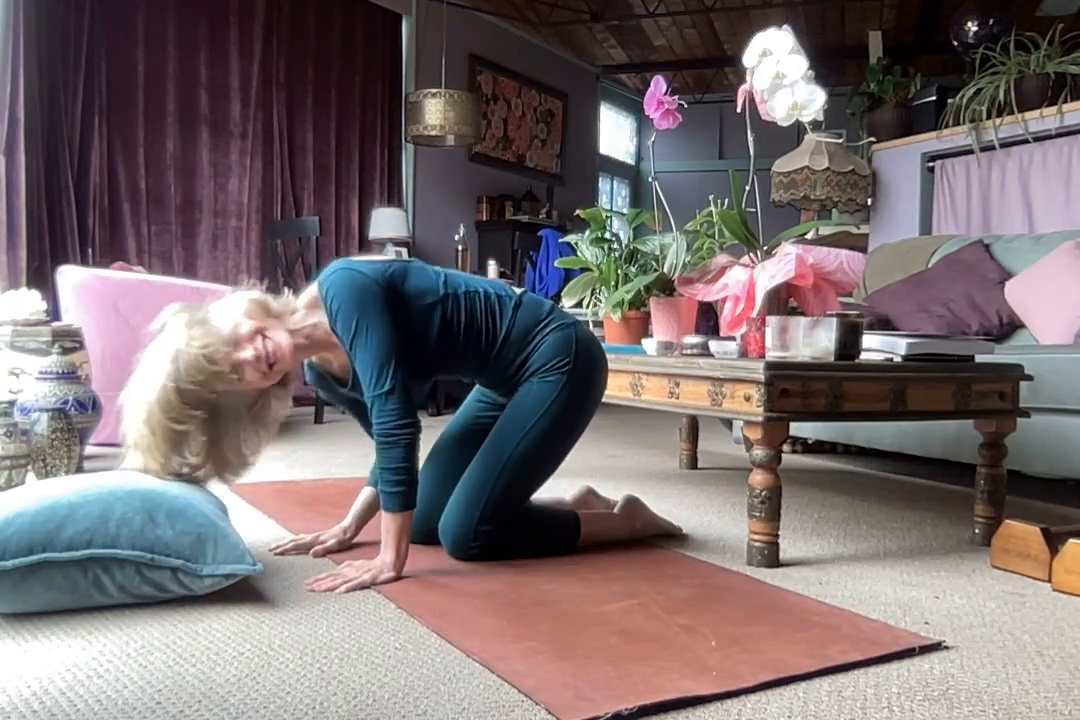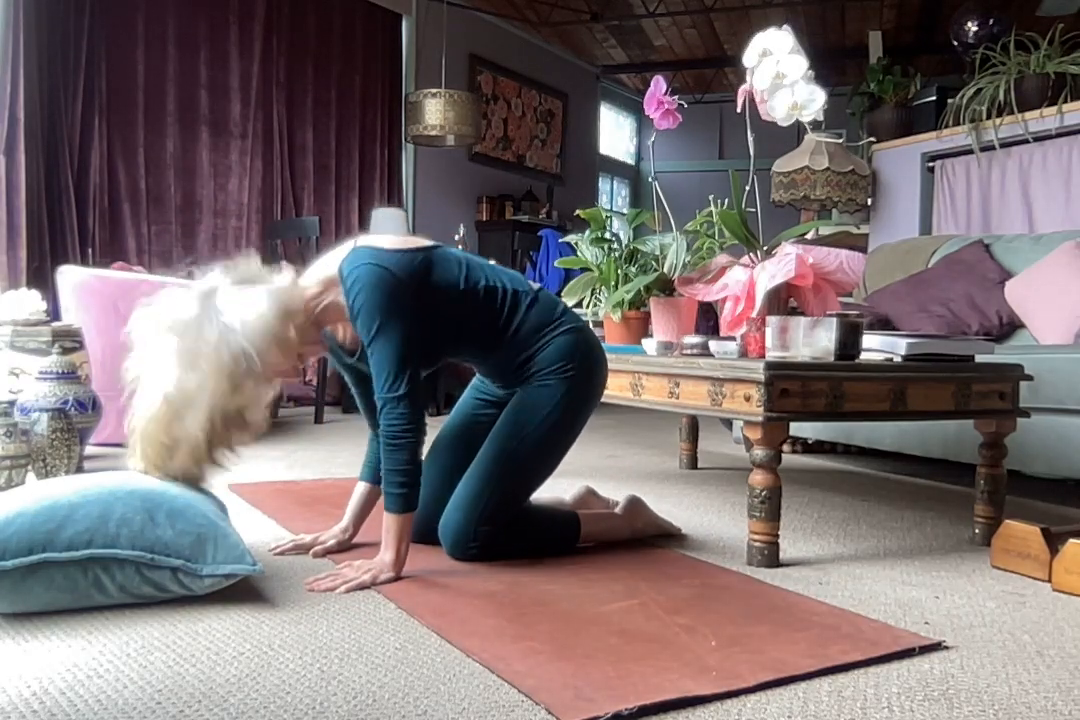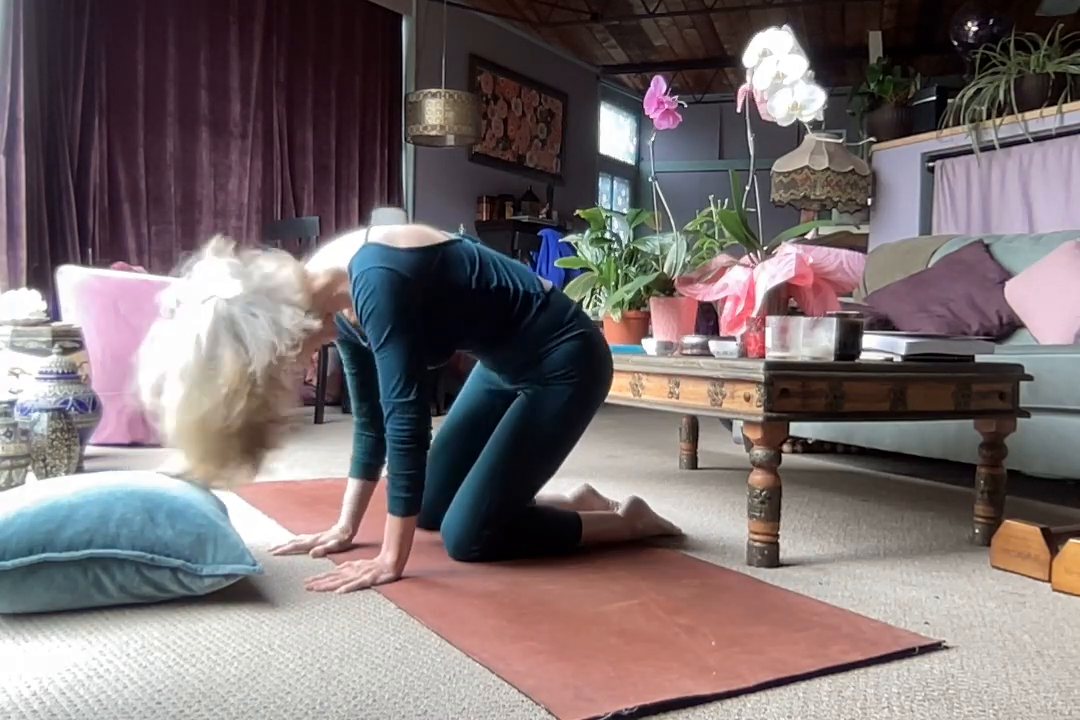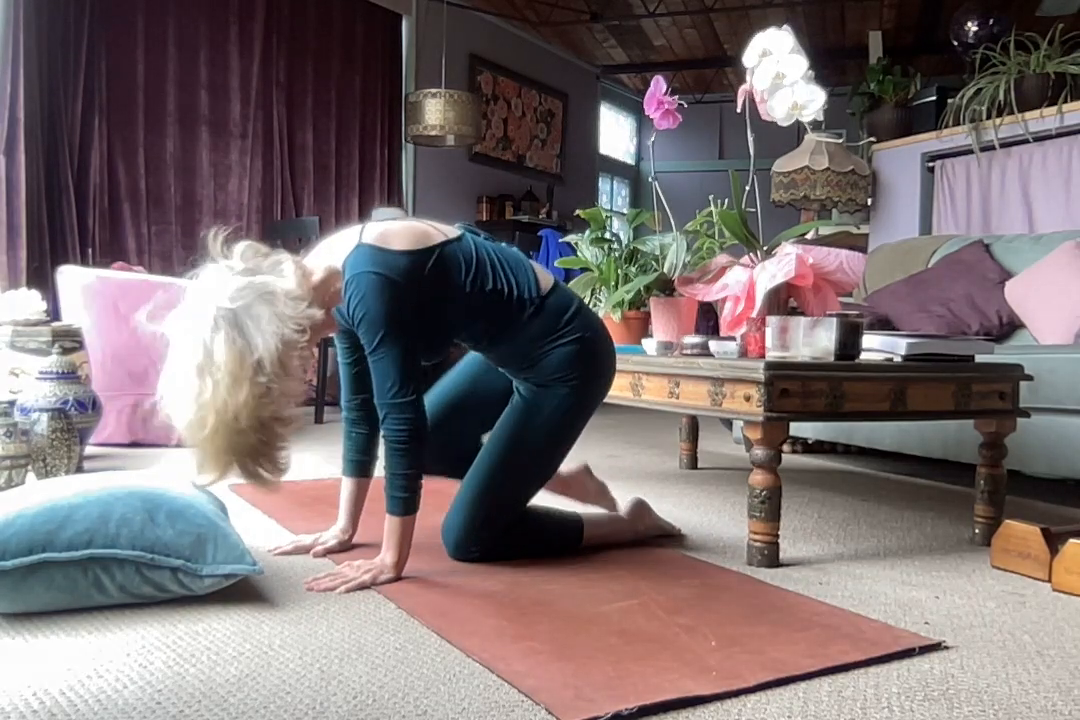
dt=0.2s
person 1, frame 1
left shoulder: (342, 289)
right shoulder: (322, 372)
left elbow: (396, 421)
right elbow: (396, 439)
left wrist: (390, 560)
right wrist: (347, 527)
left hip: (557, 359)
right hip: (508, 379)
left knee: (467, 535)
right knee: (426, 520)
left ankle: (626, 521)
right ankle: (577, 506)
person 1, frame 2
left shoulder: (364, 278)
right shoulder: (330, 334)
left elbow: (402, 419)
right elbow: (390, 431)
left wrist: (390, 559)
right wrist: (345, 527)
left hip: (557, 360)
right hip: (506, 373)
left knee: (466, 535)
right knee: (426, 521)
left ankle: (626, 520)
right ankle: (577, 503)
person 1, frame 3
left shoulder: (375, 278)
right shoulder: (340, 304)
left elbow: (407, 418)
right elbow: (373, 421)
left wrist: (390, 560)
right wrist: (343, 529)
left hip: (563, 362)
right hip: (507, 363)
left knee: (469, 537)
right knee: (431, 508)
left ankle: (627, 522)
right ankle: (576, 503)
person 1, frame 4
left shoulder: (368, 281)
right shoulder: (338, 287)
left elbow: (400, 420)
right elbow: (362, 414)
left wrist: (390, 561)
right wrist: (342, 528)
left hip: (565, 355)
right hip: (512, 349)
left knee: (469, 537)
right knee: (428, 446)
left ankle: (630, 524)
right ankle: (564, 480)
